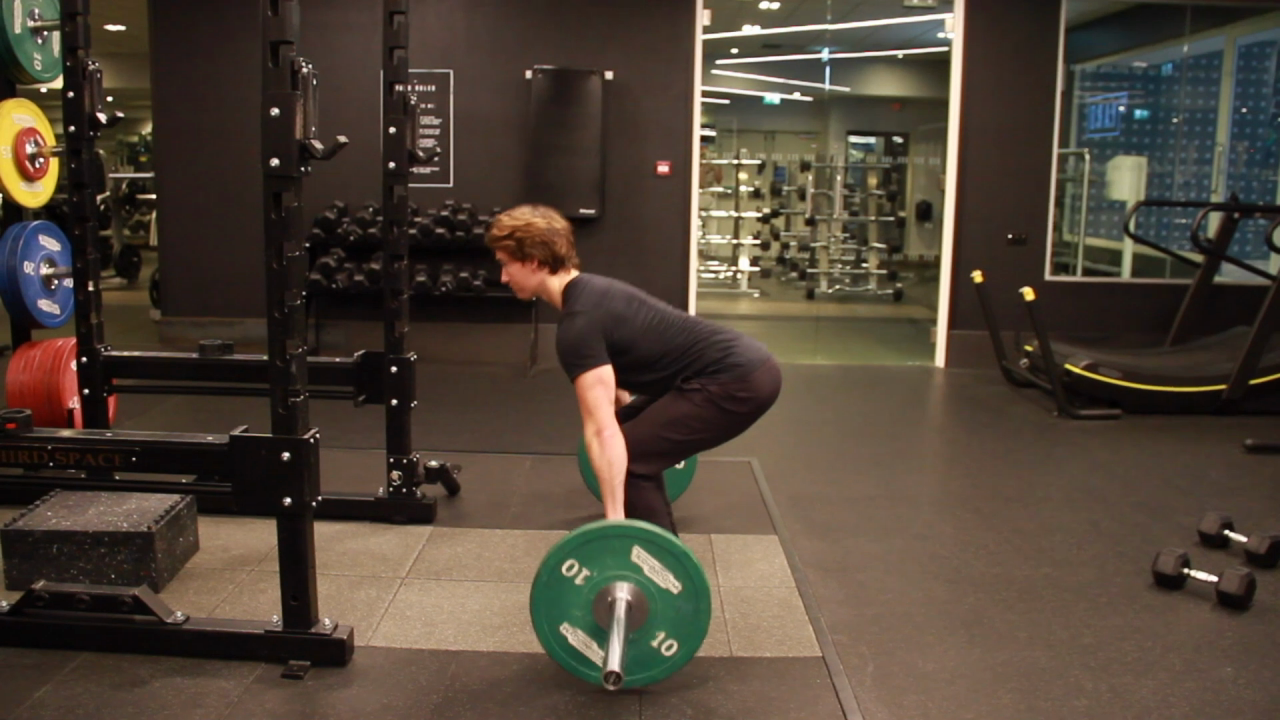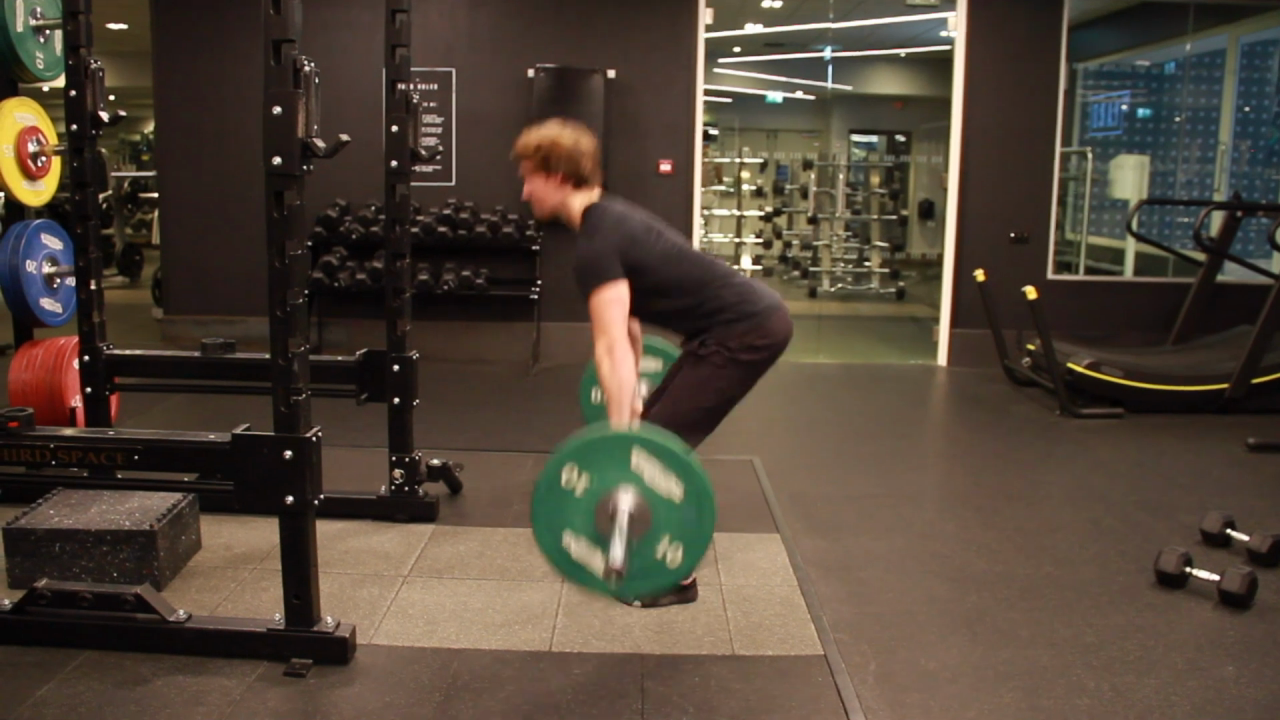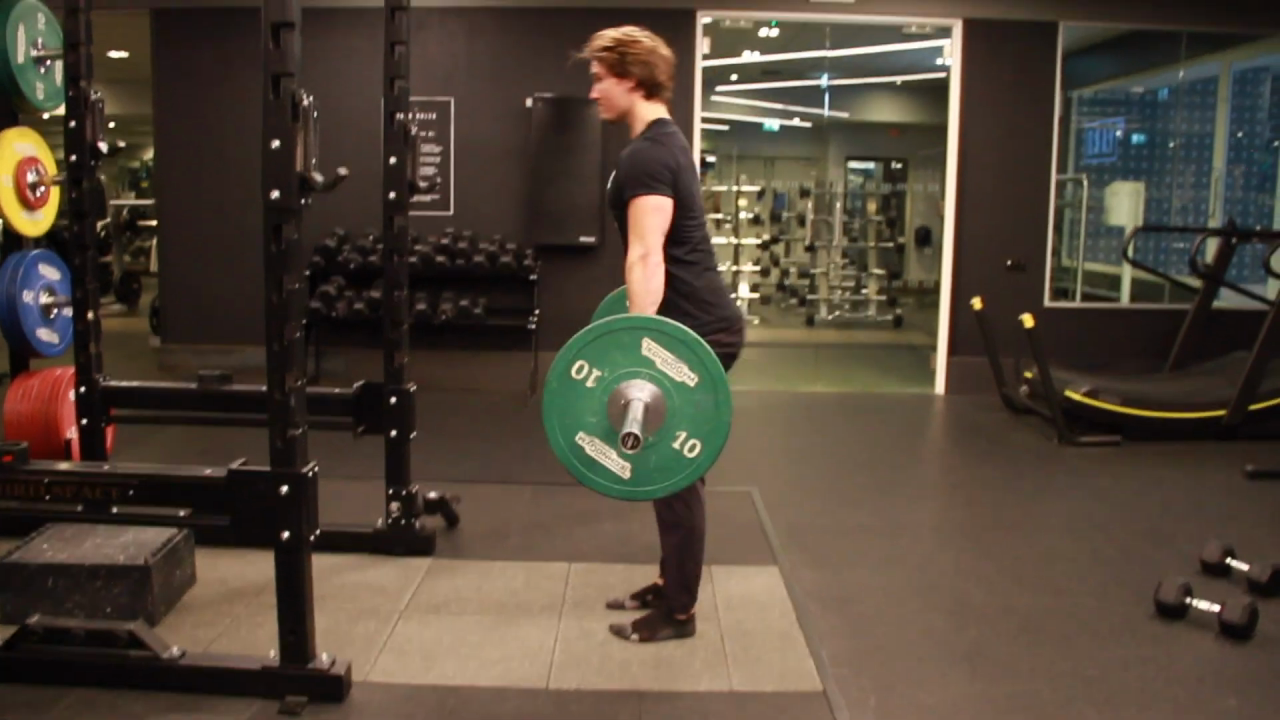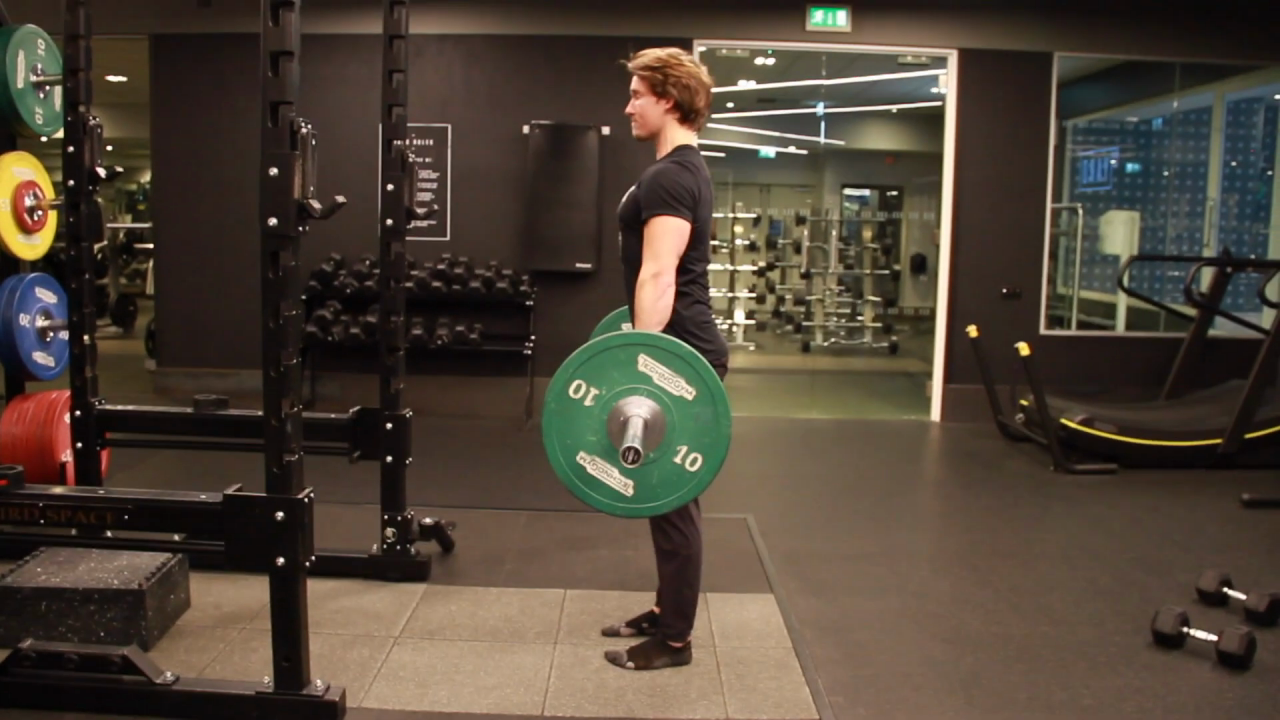
dt=0.3s
person 1, frame 1
left shoulder: (578, 327)
right shoulder: (592, 291)
left elbow: (601, 431)
left wrist: (615, 522)
left hip: (739, 382)
right hip: (744, 366)
left knee: (629, 457)
right knee: (631, 444)
person 1, frame 2
left shoulder: (597, 247)
right shoulder: (613, 218)
left elbow: (610, 349)
right elbow: (628, 321)
right wrist: (635, 384)
left hip: (748, 328)
right hip: (747, 320)
right knee: (661, 437)
left ankle: (678, 579)
person 1, frame 3
left shoulder: (647, 153)
right shoulder: (660, 144)
left elbow: (644, 257)
left hip: (699, 332)
right hip: (702, 325)
left ankle: (677, 611)
right ankle: (670, 585)
person 1, frame 4
left shoulder: (669, 176)
right shoulder: (682, 171)
left elbow: (658, 277)
right hip: (682, 353)
left ankle: (674, 640)
right ankle: (667, 613)
